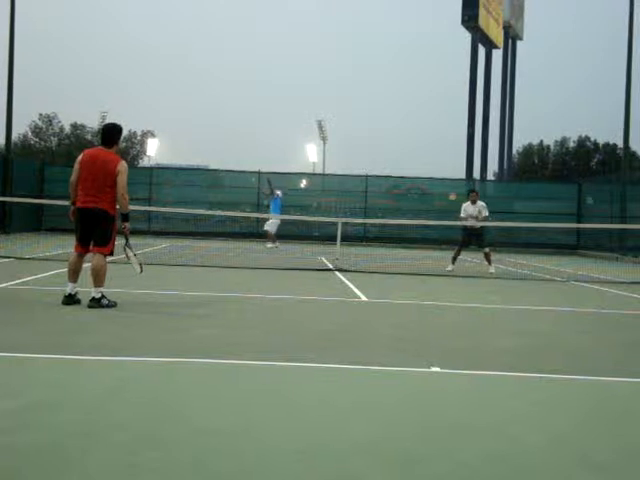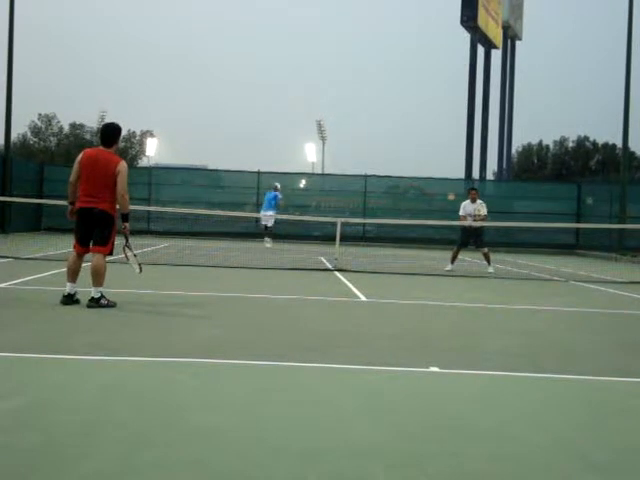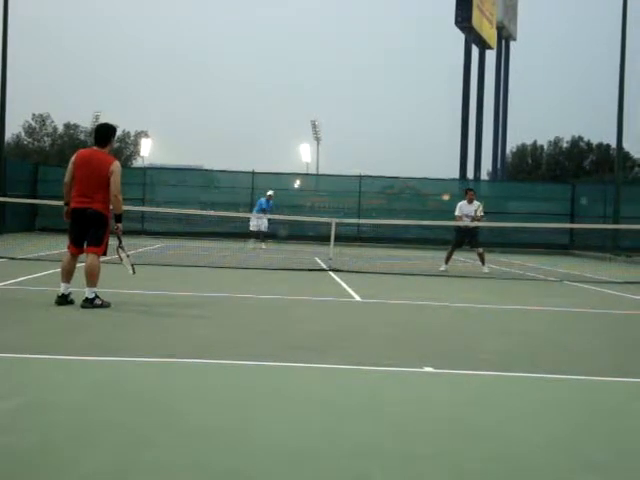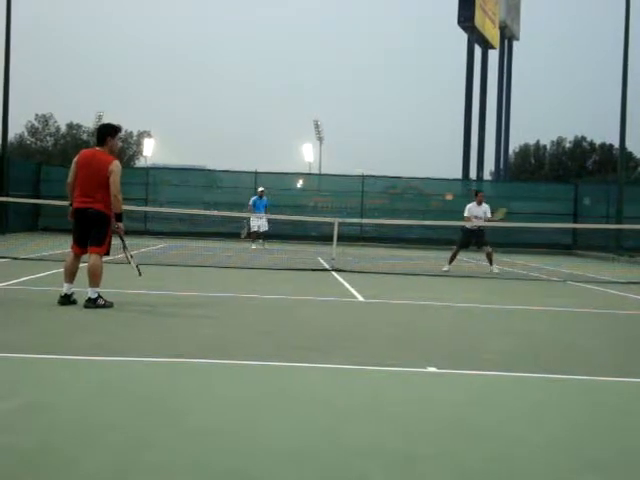
dt=0.5s
person 1, frame 1
left shoulder: (84, 155)
right shoulder: (120, 164)
left elbow: (73, 182)
right elbow: (121, 194)
left wrist: (73, 204)
right wrist: (125, 218)
left hip: (83, 208)
right hip: (104, 212)
left knee: (79, 251)
right knee: (99, 253)
left ankle: (70, 293)
right ankle: (97, 296)
person 1, frame 2
left shoulder: (84, 155)
right shoulder: (120, 164)
left elbow: (72, 182)
right elbow: (122, 194)
left wrist: (72, 203)
right wrist: (125, 219)
left hip: (83, 209)
right hip: (104, 212)
left knee: (78, 251)
right knee: (99, 253)
left ankle: (69, 293)
right ankle: (96, 296)
person 1, frame 3
left shoulder: (78, 155)
right shoulder: (113, 164)
left elbow: (67, 182)
right elbow: (115, 195)
left wrist: (67, 204)
right wrist: (118, 219)
left hip: (77, 209)
right hip: (98, 212)
left knee: (72, 251)
right knee: (93, 253)
left ankle: (63, 293)
right ankle: (90, 297)
person 1, frame 4
left shoulder: (81, 155)
right shoulder: (113, 164)
left elbow: (70, 183)
right elbow: (115, 194)
left wrist: (73, 204)
right wrist: (119, 219)
left hip: (81, 210)
right hip: (100, 212)
left knee: (76, 251)
right knee: (95, 253)
left ankle: (66, 293)
right ankle: (93, 297)
